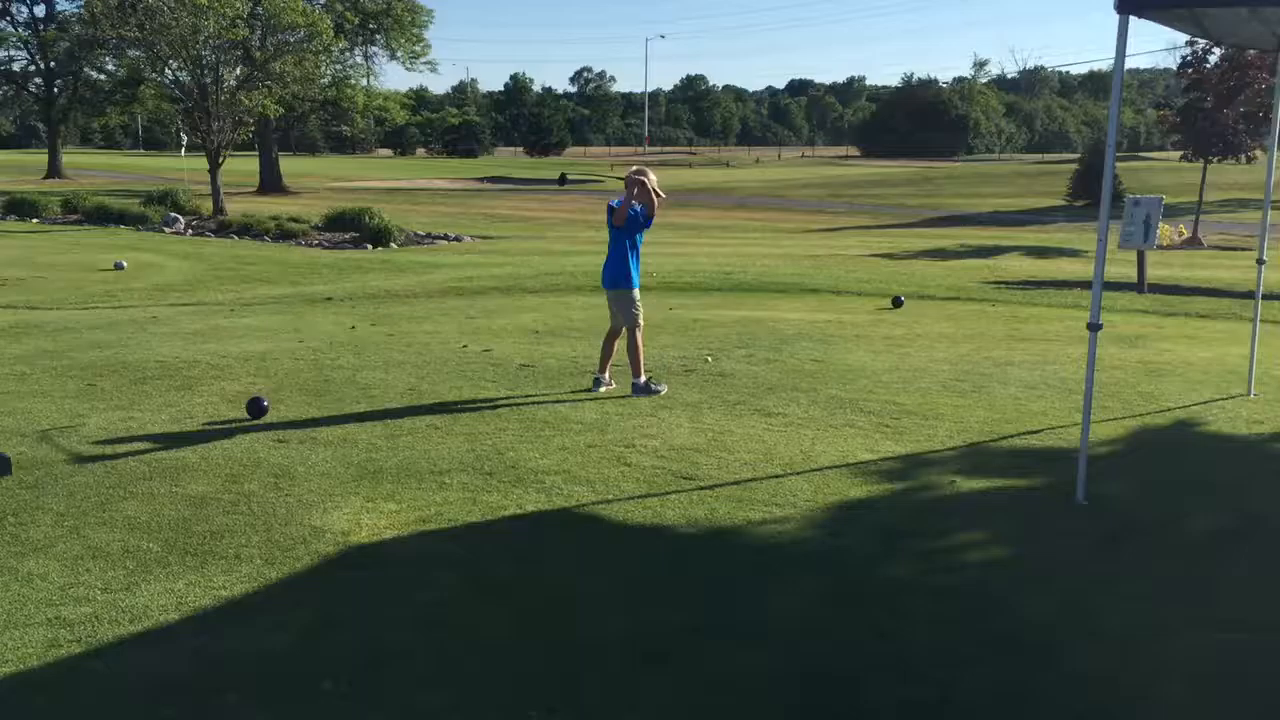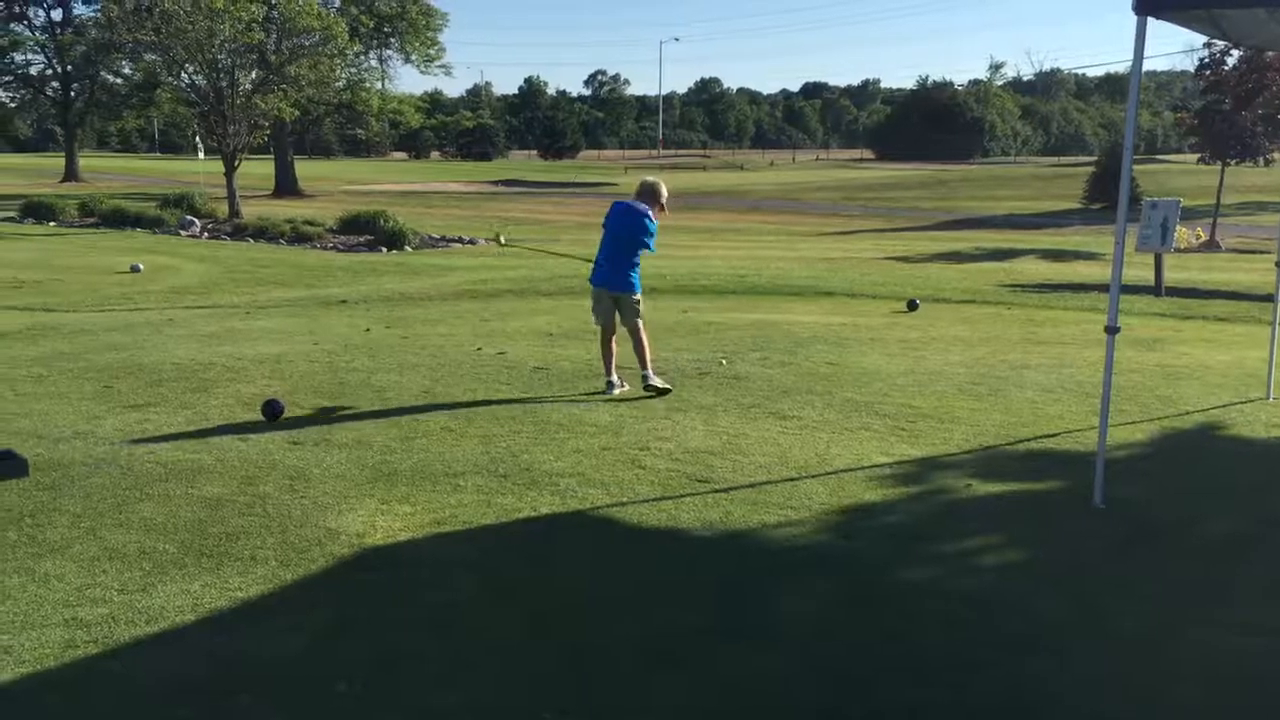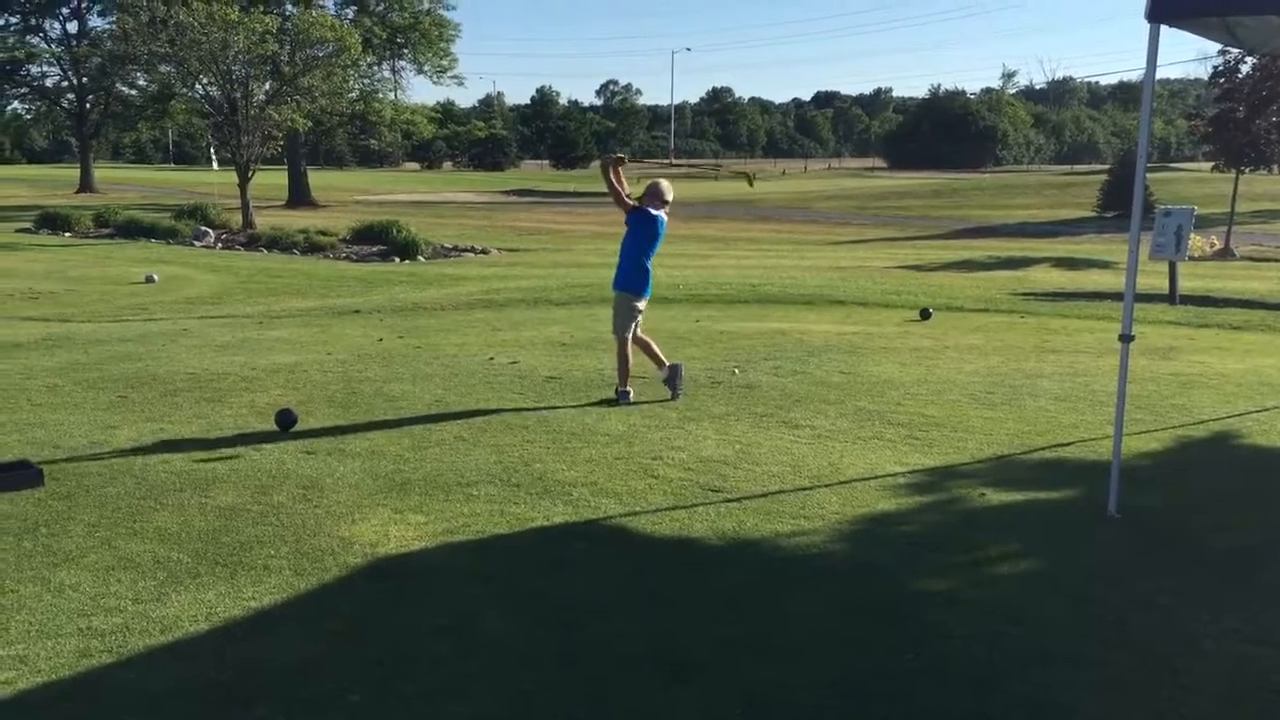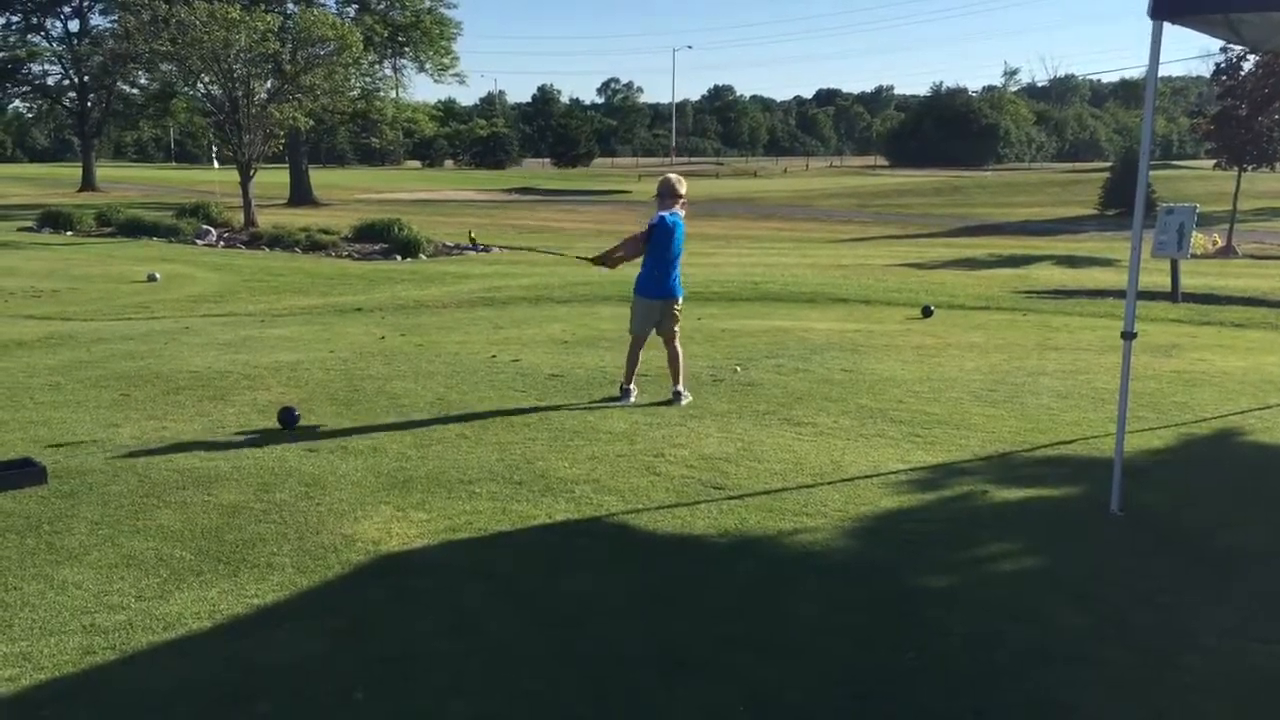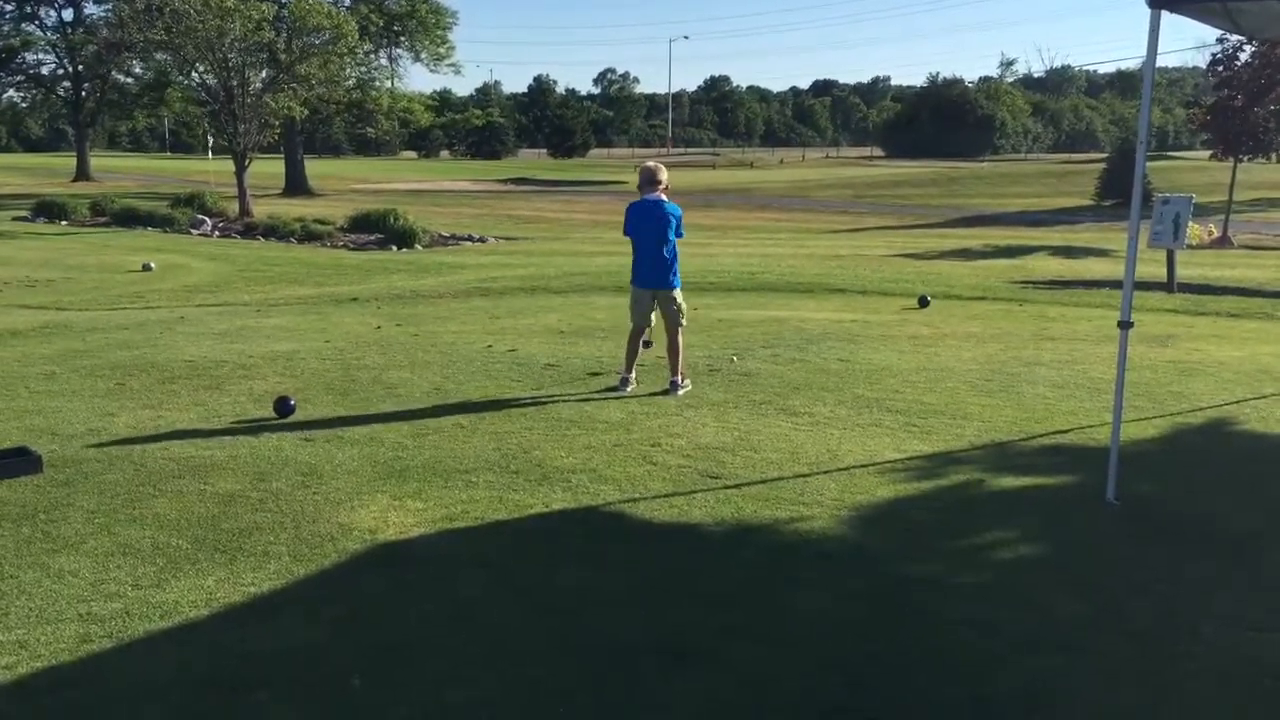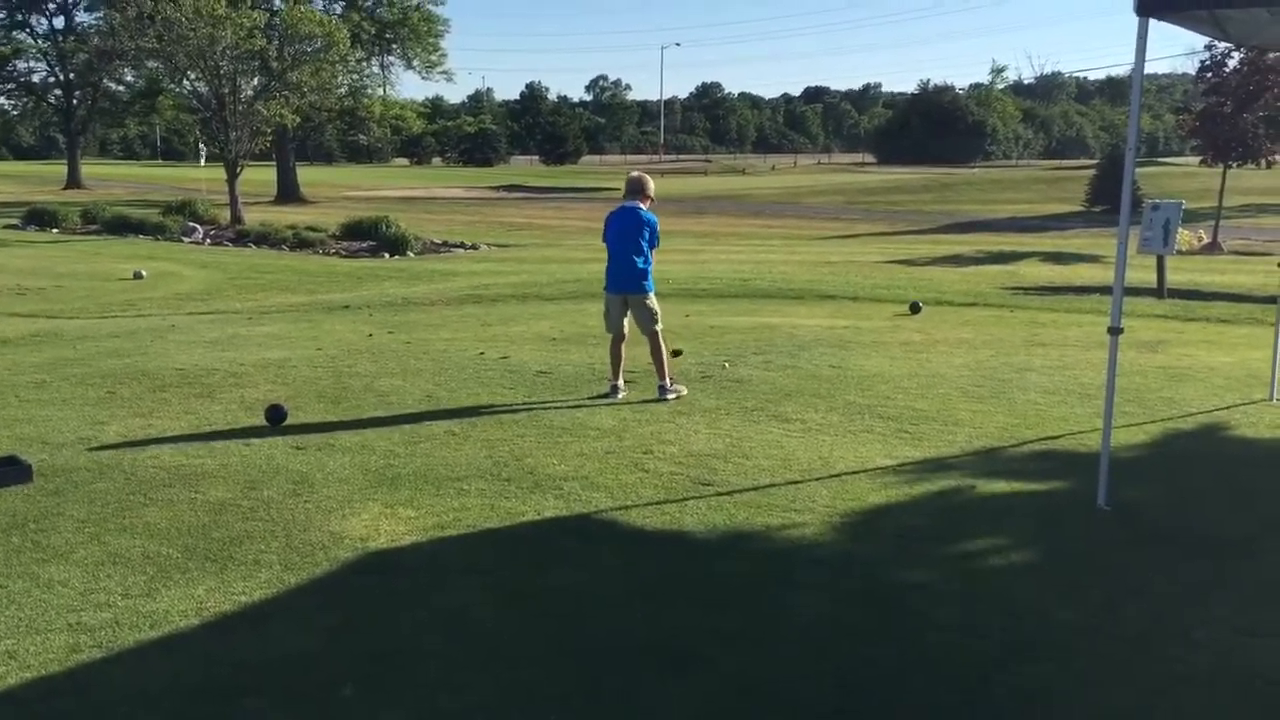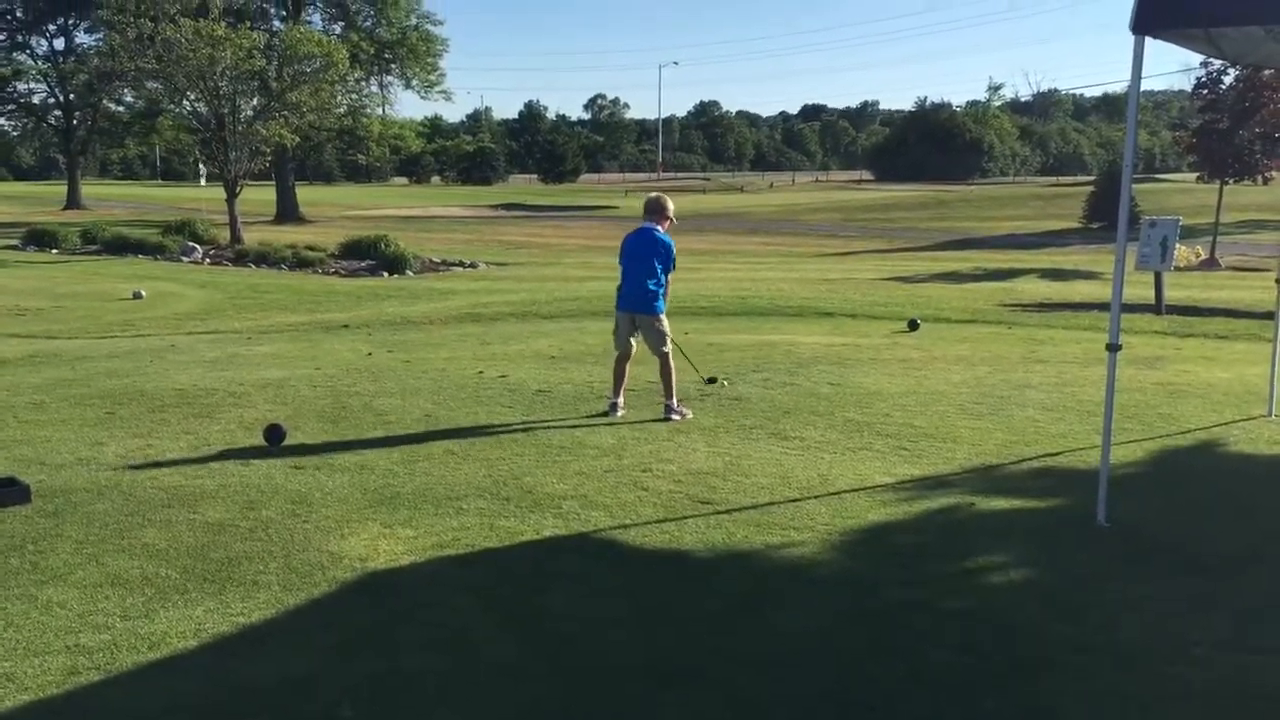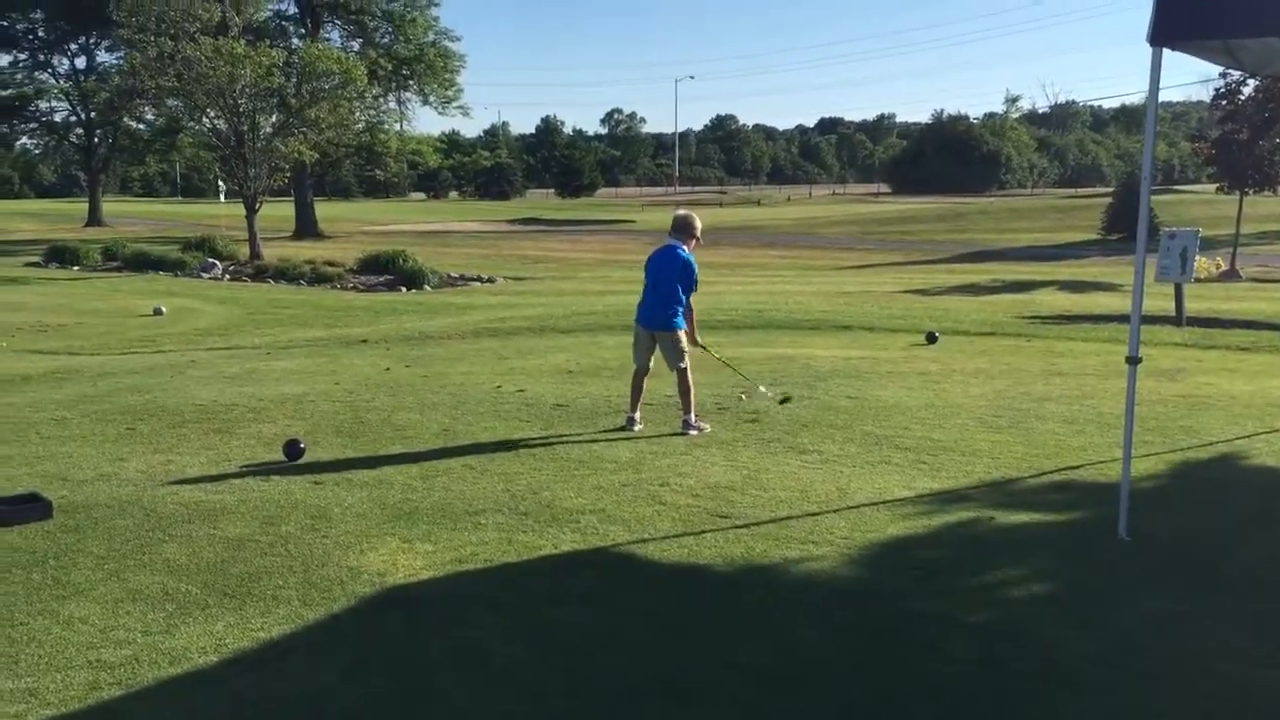
dt=0.4s
person 1, frame 1
left shoulder: (641, 211)
right shoulder: (616, 207)
left elbow: (654, 207)
right elbow: (618, 220)
left wrist: (648, 189)
right wrist: (630, 196)
left hip: (618, 277)
right hip: (622, 278)
left knee: (617, 327)
right knee: (634, 327)
left ankle: (601, 377)
right ankle: (639, 381)
person 1, frame 2
left shoulder: (617, 207)
right shoulder: (651, 227)
left hip: (603, 279)
right hip: (628, 283)
left knee: (608, 329)
right knee: (636, 329)
left ankle: (612, 380)
right ankle: (647, 375)
person 1, frame 3
left shoulder: (651, 218)
right shoulder: (651, 219)
left elbow: (624, 201)
right elbow: (627, 198)
left wrist: (610, 170)
right wrist: (615, 169)
left hip: (630, 286)
right hip: (638, 285)
left knee: (624, 337)
right knee: (635, 335)
left ankle: (624, 390)
right ankle: (669, 370)
person 1, frame 4
left shoulder: (663, 220)
right shoulder: (678, 221)
left elbow: (639, 248)
right elbow: (639, 239)
left wrist: (614, 260)
right wrist: (609, 255)
left hip: (648, 290)
right hip: (672, 290)
left knee: (637, 340)
right knee: (671, 339)
left ankle: (627, 388)
right ankle: (678, 390)
person 1, frame 5
left shoulder: (633, 209)
right shoulder: (674, 210)
left elbow: (631, 238)
right elbow: (674, 242)
left hip: (641, 279)
right hip: (668, 280)
left knee: (638, 328)
right knee: (674, 330)
left ankle: (627, 377)
right ankle: (676, 380)
person 1, frame 6
left shoulder: (611, 218)
right shoulder: (649, 220)
left elbow: (611, 248)
right elbow: (650, 255)
left hip: (614, 285)
right hip: (640, 285)
left knee: (618, 335)
right knee: (654, 334)
left ankle: (616, 384)
right ankle: (665, 385)
person 1, frame 7
left shoulder: (629, 239)
right shoulder: (666, 243)
right elbow: (666, 280)
right wrist: (661, 304)
left hip: (625, 304)
right hip: (650, 305)
left knee: (623, 354)
right knee: (664, 355)
left ankle: (616, 402)
right ankle: (671, 405)
person 1, frame 8
left shoulder: (655, 255)
right shoulder: (687, 261)
right elbow: (686, 301)
right wrist: (692, 332)
left hip: (645, 319)
right hip: (669, 322)
left knee: (642, 369)
right knee: (683, 370)
left ankle: (633, 417)
right ankle: (689, 420)
